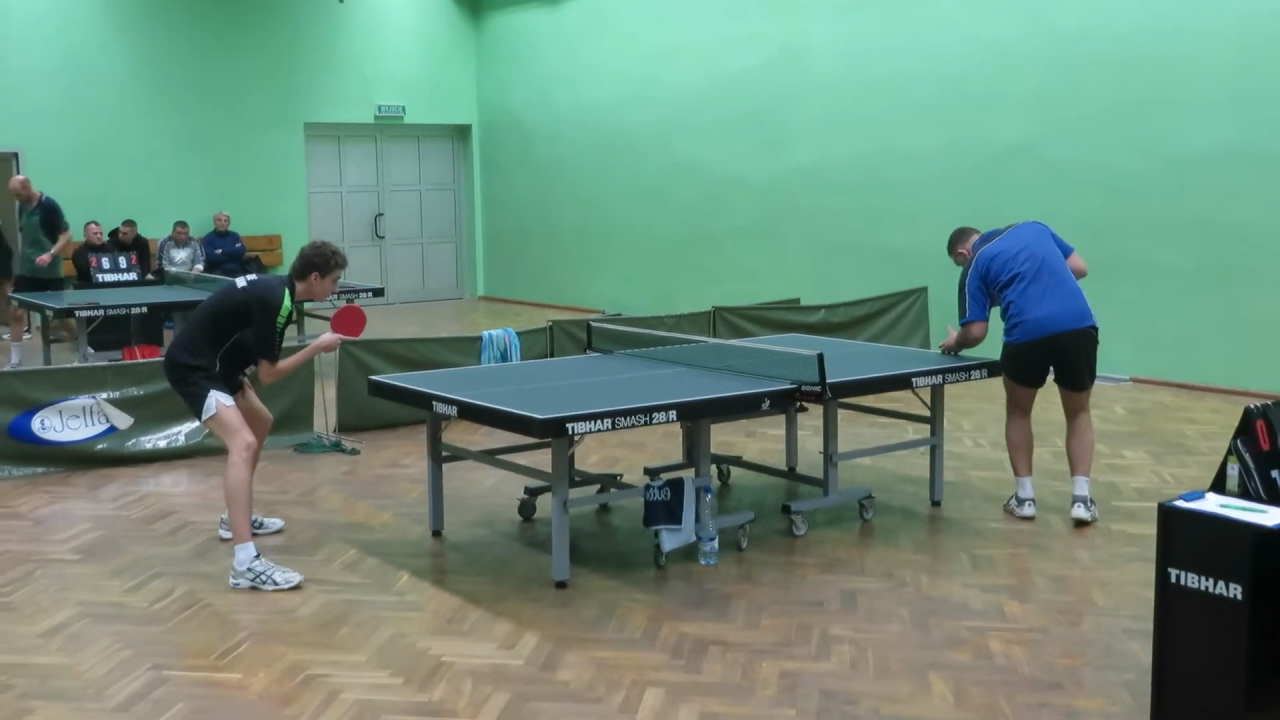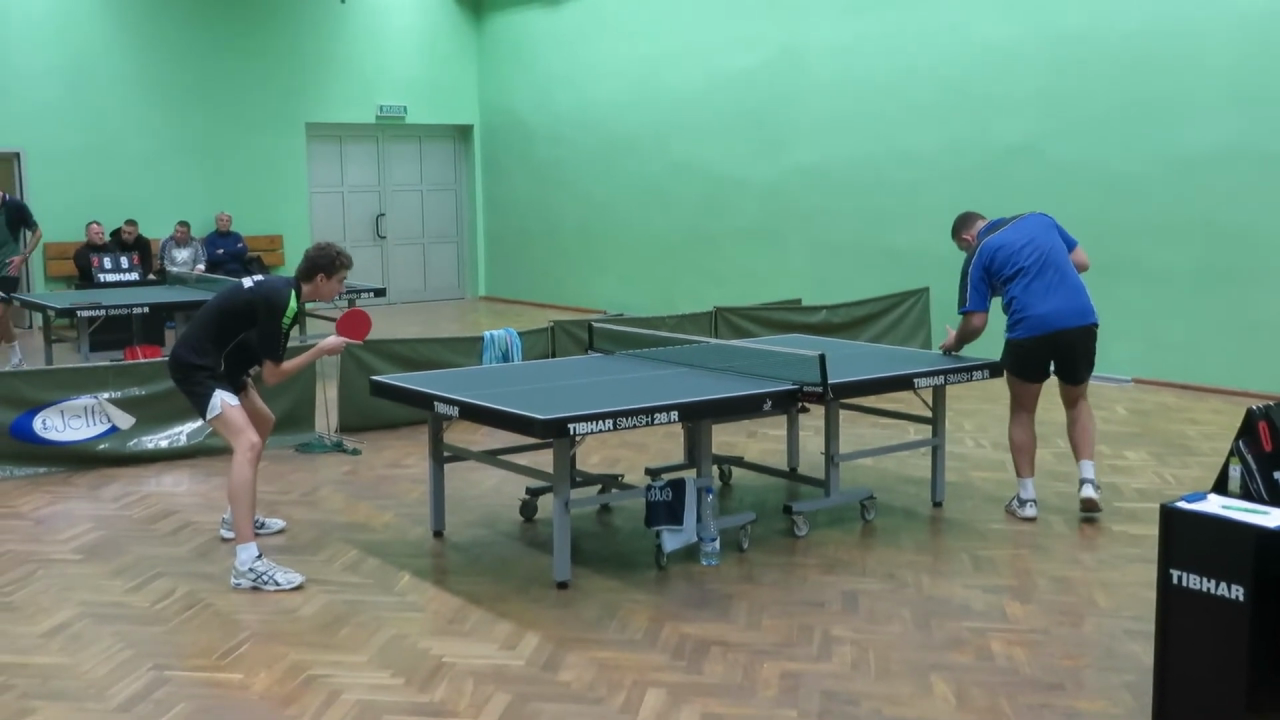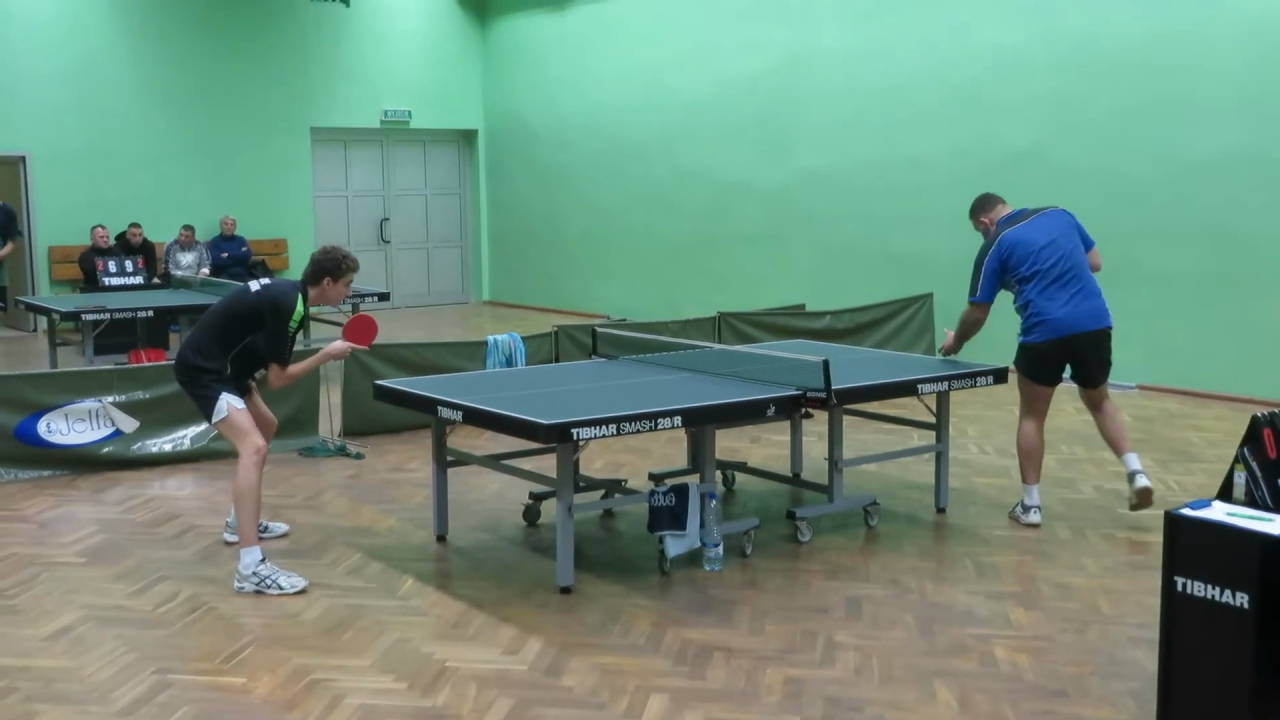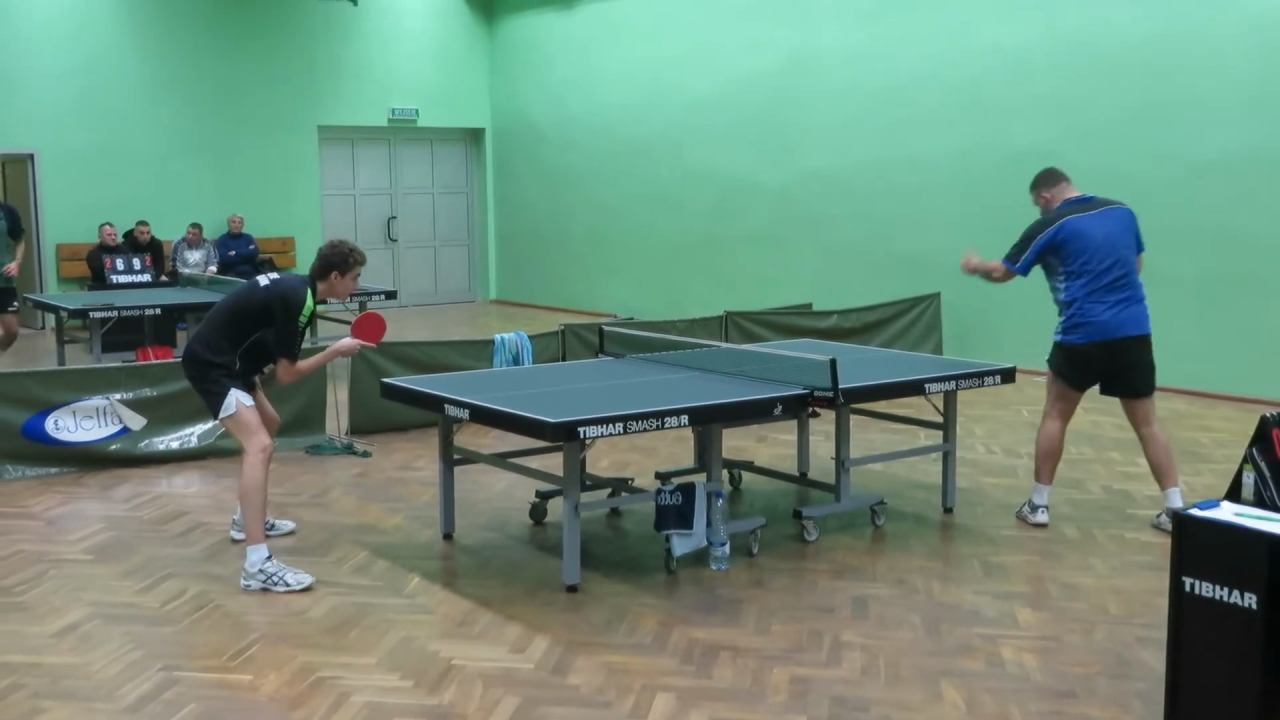
dt=0.4s
person 1, frame 1
left shoulder: (276, 287)
right shoulder: (274, 301)
right elbow: (268, 374)
left wrist: (238, 377)
right wrist: (317, 347)
left hip: (211, 363)
right hip: (191, 367)
left knee: (261, 423)
right knee: (244, 444)
left ankle: (236, 518)
right ankle: (245, 563)
person 1, frame 2
left shoulder: (281, 288)
right shoulder: (280, 301)
right elbow: (272, 374)
left wrist: (242, 379)
right wrist: (321, 350)
left hip: (215, 362)
right hip: (196, 366)
left knee: (263, 423)
right knee: (248, 444)
left ankle: (238, 517)
right ankle: (248, 563)
person 1, frame 3
left shoulder: (287, 292)
right shoulder: (287, 305)
right elbow: (277, 378)
left wrist: (247, 381)
right wrist: (327, 354)
left hip: (219, 364)
right hip: (202, 369)
left knee: (266, 427)
right knee: (254, 448)
left ankle: (241, 521)
right ankle: (251, 567)
person 1, frame 4
left shoulder: (294, 286)
right shoulder: (296, 299)
right elbow: (286, 373)
left wrist: (251, 378)
right wrist: (335, 351)
left hip: (225, 359)
right hip: (210, 364)
left knee: (268, 426)
right knee: (259, 447)
left ankle: (247, 519)
right ankle: (258, 565)
person 2, frame 1
left shoulder: (974, 266)
right shoulder: (1034, 228)
left elbow: (976, 332)
right elbow: (1079, 268)
left wrist: (956, 343)
left hip: (1027, 334)
right hip: (1079, 326)
left knee: (1018, 412)
right knee: (1078, 412)
left ankle: (1024, 496)
right ankle: (1081, 498)
person 2, frame 2
left shoulder: (978, 255)
right shoulder: (1040, 219)
left elbow: (976, 322)
right elbow: (1082, 262)
left wrist: (956, 341)
left hip: (1029, 330)
right hip: (1080, 321)
left knee: (1022, 411)
right knee: (1076, 402)
left ankle: (1026, 497)
right ankle: (1087, 481)
person 2, frame 3
left shoulder: (994, 246)
right shoulder: (1060, 215)
left elbow: (977, 313)
right elbow: (1095, 264)
left wrist: (956, 341)
left hip: (1045, 333)
right hip: (1095, 323)
left knee: (1032, 416)
right knee: (1099, 402)
left ankle: (1030, 503)
right ankle: (1135, 472)
person 2, frame 4
left shoulder: (1050, 227)
right shoulder: (1122, 211)
left elbow: (1001, 273)
left wrist: (975, 266)
left hip: (1083, 335)
right hip: (1134, 330)
left knee: (1056, 416)
right knee: (1146, 422)
left ankle: (1038, 504)
right ankle: (1175, 508)
